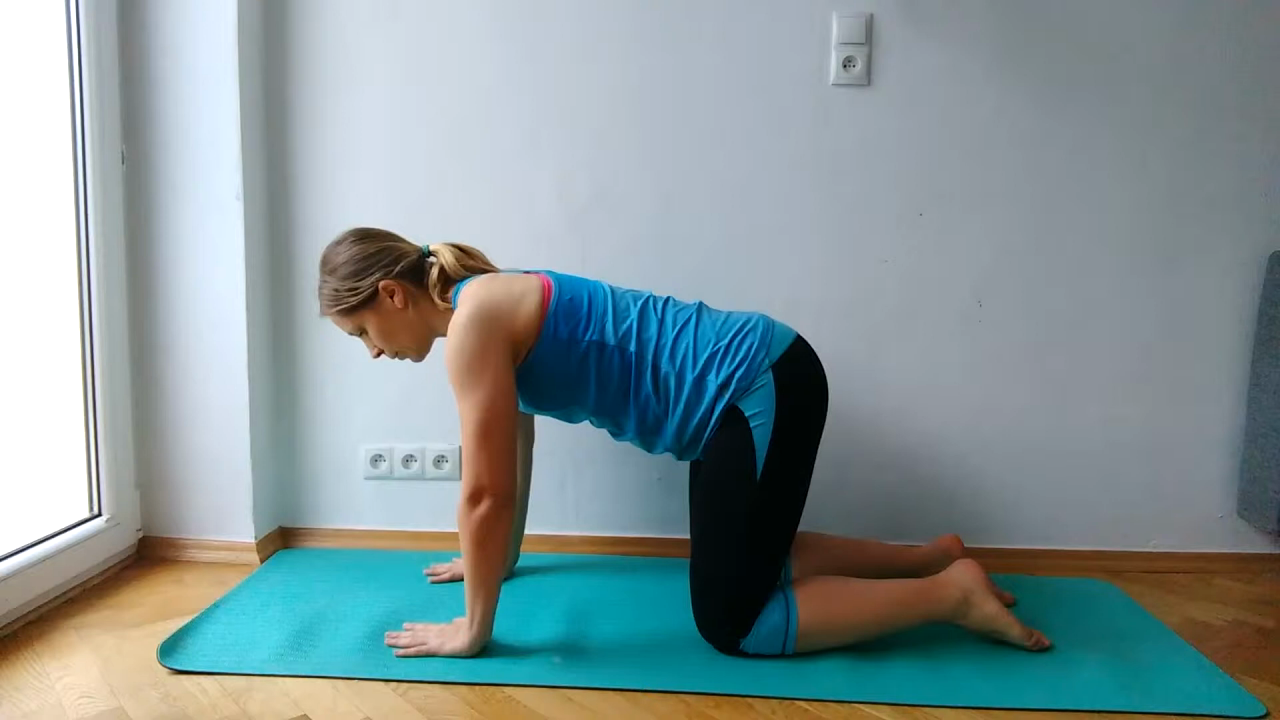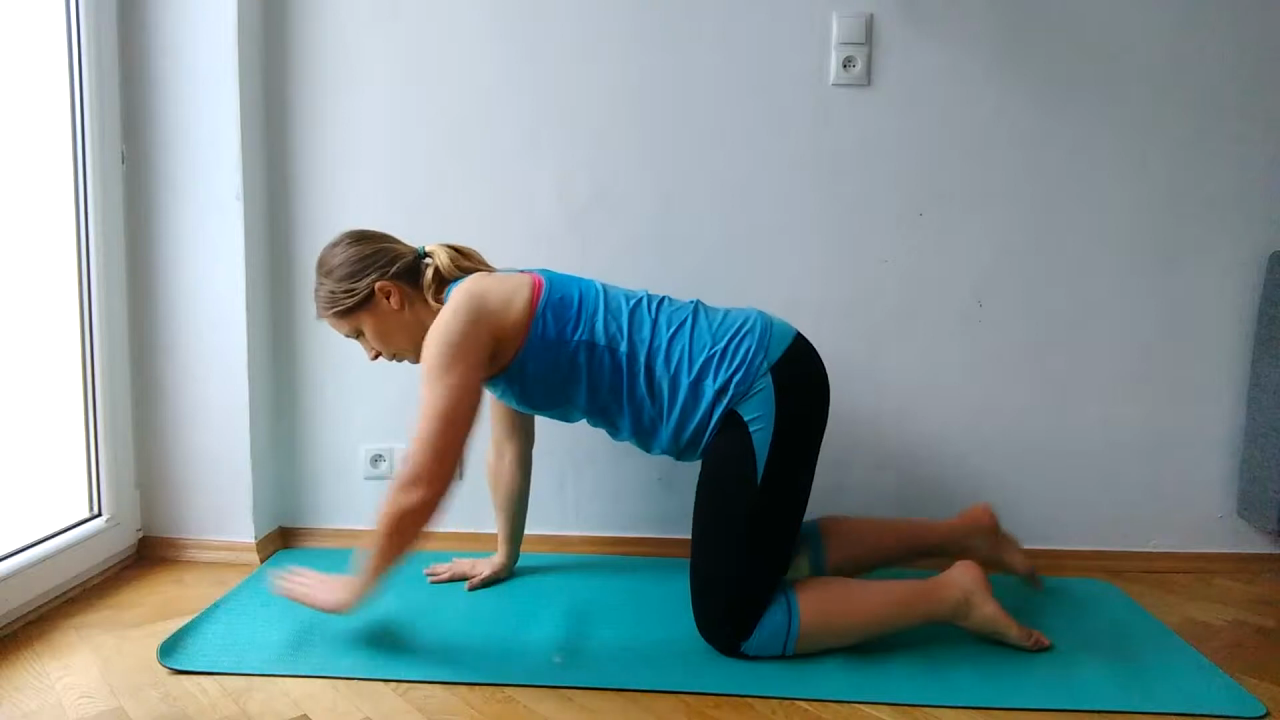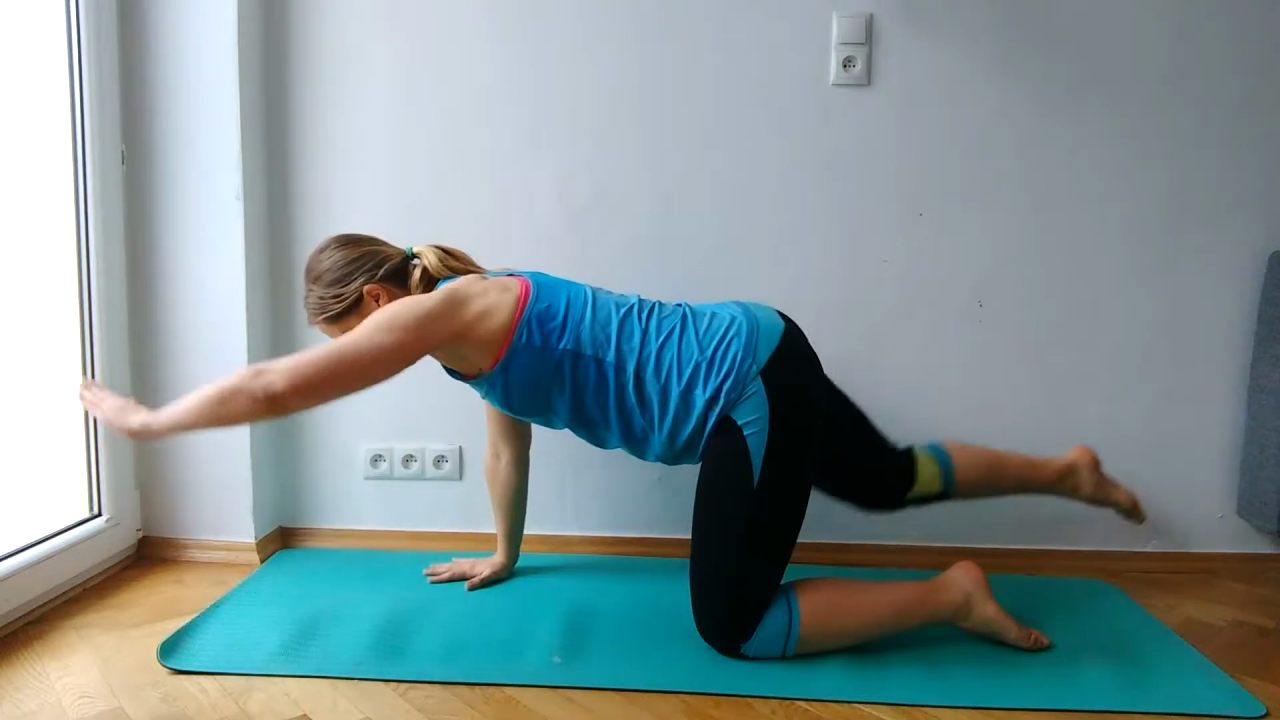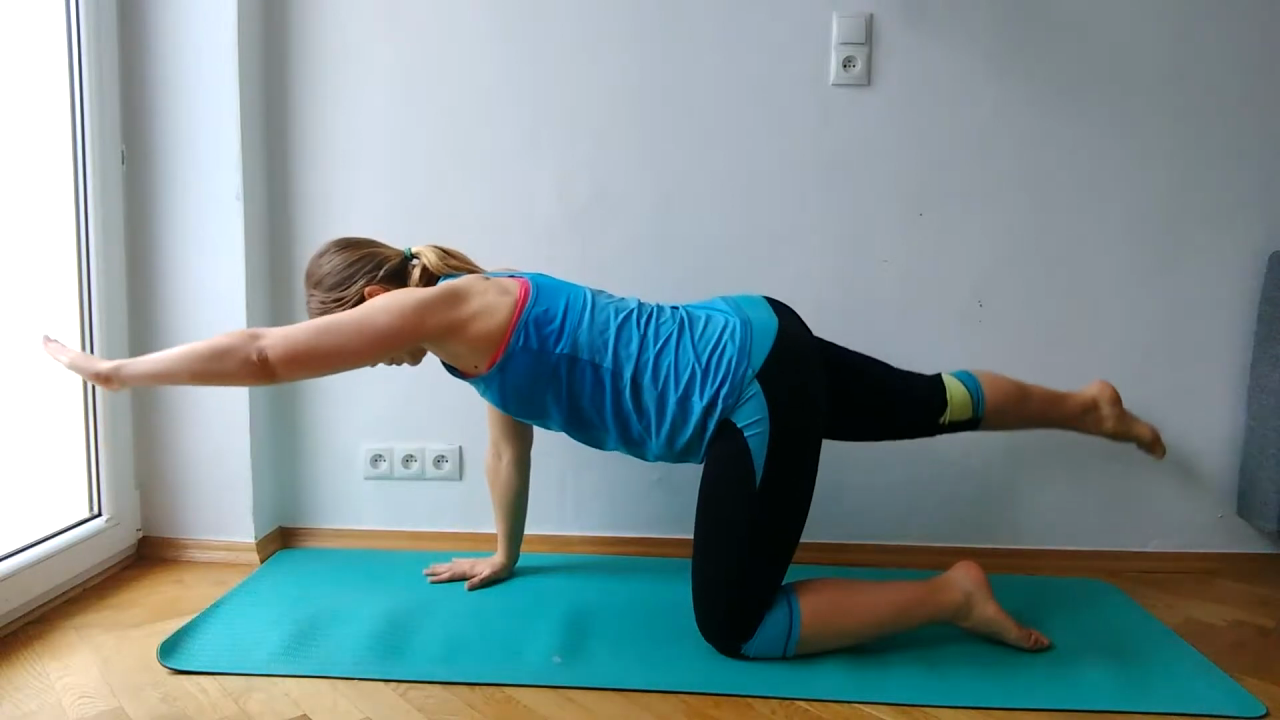
dt=0.4s
person 1, frame 1
left shoulder: (473, 320)
right shoulder: (490, 306)
left elbow: (484, 492)
right elbow: (513, 457)
left wrist: (473, 628)
right wrist: (499, 556)
left hip: (761, 387)
right hip: (748, 385)
left knee: (731, 622)
right knee: (747, 560)
left ankle: (953, 594)
right ankle: (930, 559)
person 1, frame 2
left shoulder: (461, 319)
right shoulder: (495, 319)
left elbow: (419, 483)
right elbow: (510, 442)
left wrist: (352, 586)
right wrist: (501, 553)
left hip: (756, 393)
right hip: (754, 378)
left knee: (734, 623)
right knee: (775, 554)
left ankle: (957, 592)
right ankle: (966, 531)
person 1, frame 3
left shoulder: (441, 313)
right shoulder: (481, 314)
left elbow: (278, 386)
right elbow: (508, 441)
left wrist: (145, 417)
right wrist: (502, 555)
left hip: (749, 389)
right hip: (755, 360)
left knee: (732, 623)
right knee: (887, 481)
left ankle: (951, 596)
right ankle: (1070, 471)
person 1, frame 4
left shoulder: (442, 310)
right shoulder: (475, 317)
left elbow: (263, 354)
right elbow: (509, 436)
left wrist: (116, 370)
right wrist: (501, 555)
left hip: (749, 384)
right hip: (756, 351)
left knee: (732, 623)
right knee: (925, 403)
left ankle: (951, 594)
right ankle: (1092, 408)
